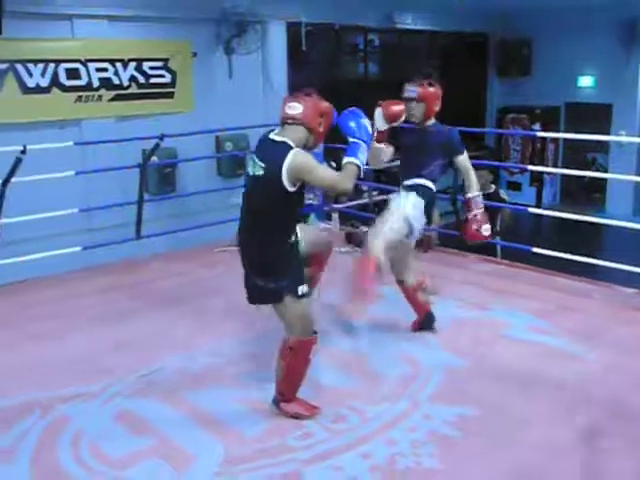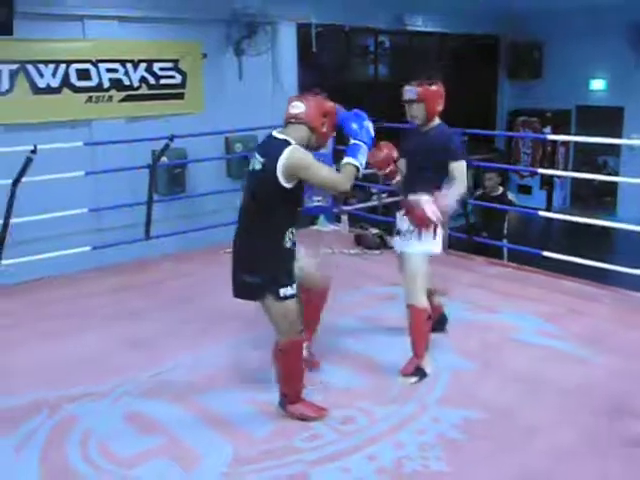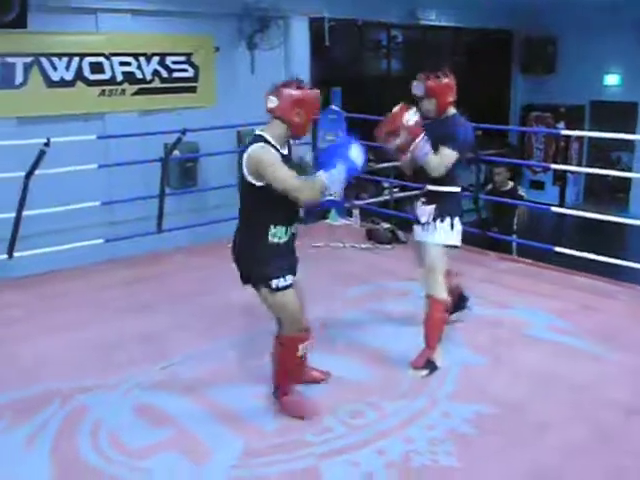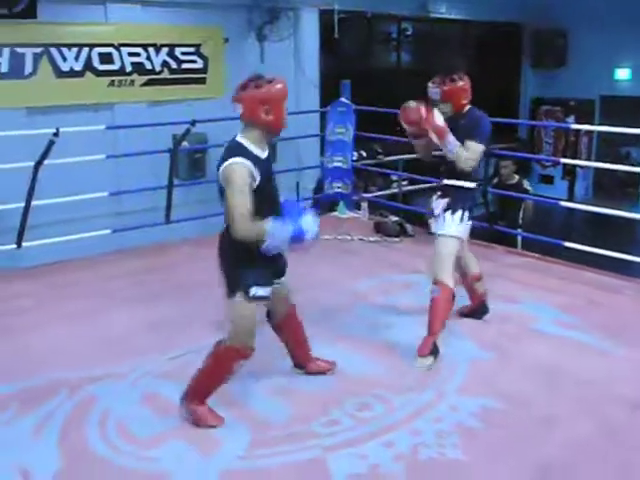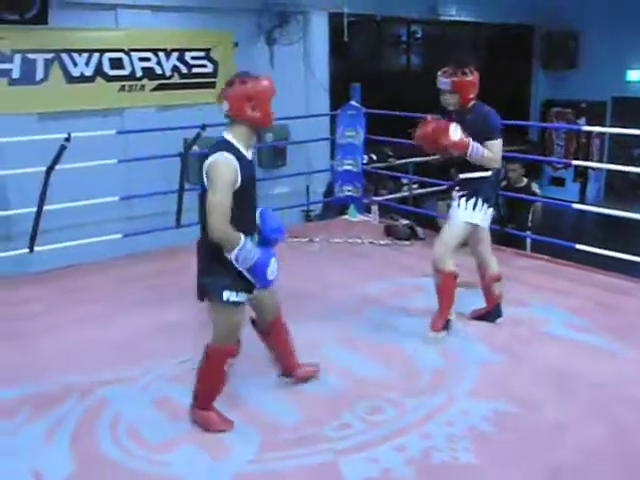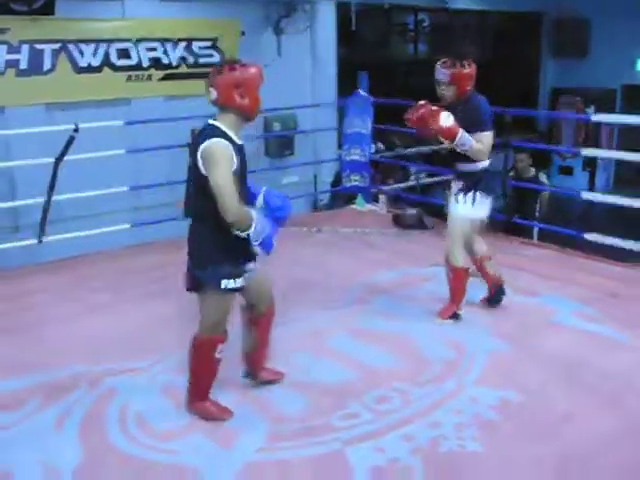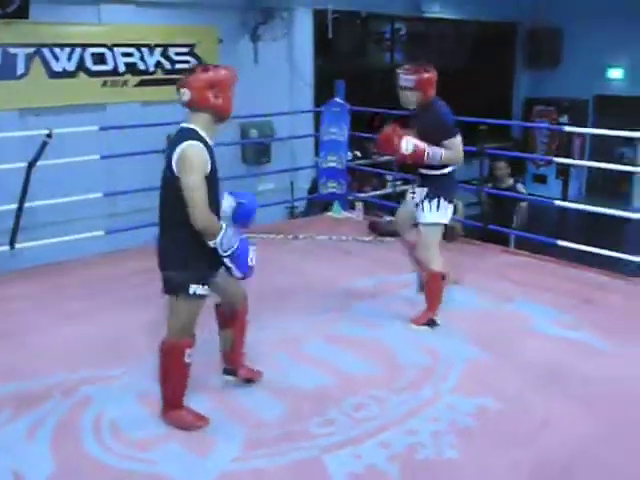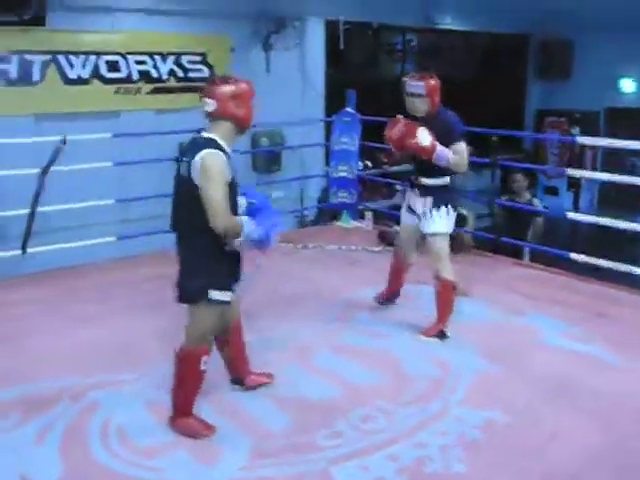
dt=0.2s
person 1, frame 1
left shoulder: (269, 143)
right shoulder: (296, 159)
right elbow: (341, 183)
right wrist: (358, 144)
left hip: (269, 239)
right hip: (272, 255)
left knee: (322, 241)
right knee: (300, 332)
right ankle: (285, 398)
person 1, frame 2
left shoulder: (272, 142)
right shoulder: (294, 156)
right elbow: (342, 184)
right wrist: (359, 145)
left hip: (267, 244)
right hip: (264, 255)
left knee: (317, 288)
right knee: (291, 332)
left ankle: (294, 347)
right ankle: (291, 399)
person 1, frame 3
left shoulder: (277, 146)
right shoulder: (260, 153)
left elbow: (298, 186)
right elbow: (304, 194)
left wrist: (333, 171)
right wrist: (343, 164)
left hip: (278, 245)
right hip: (261, 252)
left knee: (293, 315)
right knee: (294, 323)
left ankle: (297, 368)
right ankle: (284, 391)
person 1, frame 4
left shoulder: (259, 148)
right shoulder: (238, 164)
right elbow: (243, 229)
left wrist: (285, 224)
right wrist: (291, 229)
left hip: (263, 253)
right hip: (245, 258)
left knee: (283, 308)
right knee: (241, 339)
left ankle: (304, 360)
right ankle: (195, 398)
person 1, frame 5
left shoulder: (242, 150)
right shoulder: (223, 160)
right elbow: (218, 229)
left wrist: (261, 221)
right wrist: (253, 258)
left hip: (243, 256)
right hip: (222, 264)
left knee: (269, 313)
right knee: (226, 339)
left ankle: (290, 366)
right ankle: (201, 405)
person 1, frame 6
left shoulder: (228, 137)
right shoulder: (216, 145)
right elbow: (232, 213)
left wrist: (260, 199)
right wrist: (263, 227)
left hip: (233, 245)
right hip: (216, 250)
left knee: (263, 300)
right knee: (213, 328)
left ankle: (255, 367)
right ankle: (198, 397)
person 1, frame 7
left shoulder: (193, 140)
right shoulder: (192, 149)
right elbow: (201, 218)
left wrist: (229, 204)
right wrist: (233, 244)
left hip: (201, 247)
right hip: (186, 252)
left knee: (236, 297)
right knee: (182, 331)
left ankle: (234, 364)
right ankle: (172, 406)
person 1, frame 8
left shoulder: (200, 147)
right shoulder: (212, 157)
right elbow: (220, 222)
left wrist: (243, 206)
right wrist: (254, 230)
left hip: (211, 256)
right hip: (206, 259)
left knee: (228, 319)
right knee: (198, 339)
left ankle: (241, 374)
right ankle: (181, 414)
person 2, frame 1
left shoulder: (446, 135)
right shoulder: (402, 133)
left elbow: (468, 172)
right elbow: (377, 162)
left wrist: (476, 210)
right wrist: (381, 130)
left hip: (418, 196)
right hip: (403, 198)
left knee: (378, 240)
right knee: (401, 266)
left ankle: (361, 294)
right ankle: (425, 314)
person 2, frame 2
left shoulder: (448, 138)
right shoulder: (409, 137)
left elbow: (460, 184)
right elbow: (403, 180)
left wrist: (437, 205)
right wrist: (387, 169)
left hip: (426, 219)
right hip: (407, 214)
left knee: (414, 288)
right knee: (411, 275)
left ankle: (420, 359)
right ankle: (436, 314)
person 2, frame 3
left shoulder: (459, 127)
right shoulder: (430, 124)
left elbow: (436, 169)
right elbow: (411, 168)
left wrist: (415, 136)
right wrist: (396, 143)
left hip: (445, 206)
right hip: (427, 202)
left knee: (433, 277)
right knee: (431, 263)
left ankle: (431, 352)
right ankle: (457, 296)
person 2, frame 4
left shoulder: (478, 122)
right shoulder: (449, 120)
left elbow: (467, 162)
right elbow: (424, 153)
left wrist: (441, 134)
right wrist: (415, 129)
left hip: (458, 199)
right hip: (446, 194)
left knee: (442, 270)
right knee: (460, 255)
left ankle: (431, 340)
right ankle: (479, 303)
person 2, frame 5
left shoulder: (486, 117)
right shoulder: (452, 115)
left elbow: (494, 161)
right elbow: (443, 153)
left wrist: (463, 144)
right wrist: (431, 140)
left hip: (477, 191)
right hip: (465, 189)
left knee: (441, 252)
right knee: (482, 252)
left ankle: (444, 314)
right ankle: (493, 306)
person 2, frame 6
left shoulder: (478, 108)
right shoulder: (450, 106)
left elbow: (482, 152)
right elbow: (435, 139)
left wrist: (452, 132)
right wrist: (423, 125)
left hip: (475, 182)
right hip: (464, 179)
left knee: (453, 247)
right knee: (470, 238)
left ankle: (454, 305)
right ankle: (495, 286)
person 2, frame 7
left shoulder: (440, 114)
right shoulder: (420, 110)
left elbow: (456, 157)
left wrist: (421, 152)
right wrist: (397, 140)
left hip: (438, 186)
right hip: (424, 183)
left knee: (429, 250)
right knee: (403, 224)
left ankle: (431, 312)
right ankle: (427, 273)
person 2, frame 8
left shoulder: (448, 121)
right shoulder: (415, 118)
left elbow: (461, 164)
left wrist: (431, 148)
right wrist: (398, 141)
left hip: (438, 196)
right hip: (417, 192)
left knee: (439, 260)
right knee: (403, 248)
left ankle: (441, 323)
right ankle: (393, 290)
